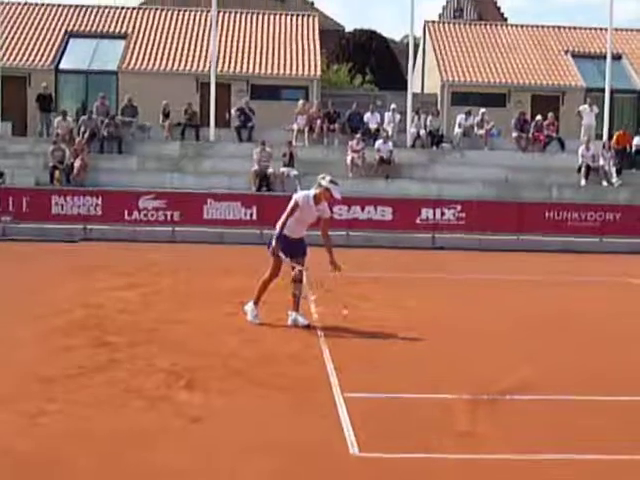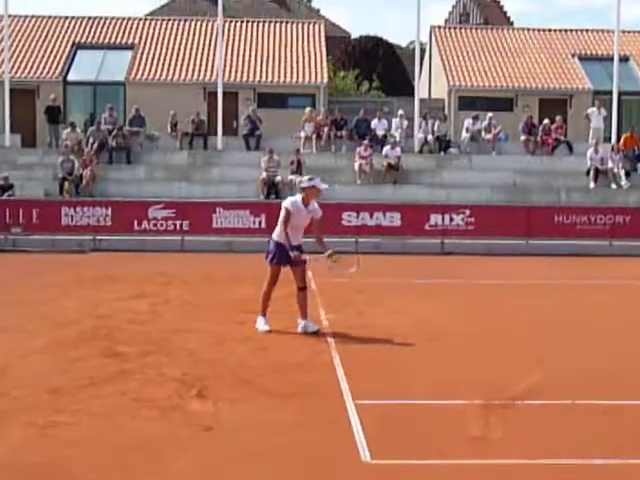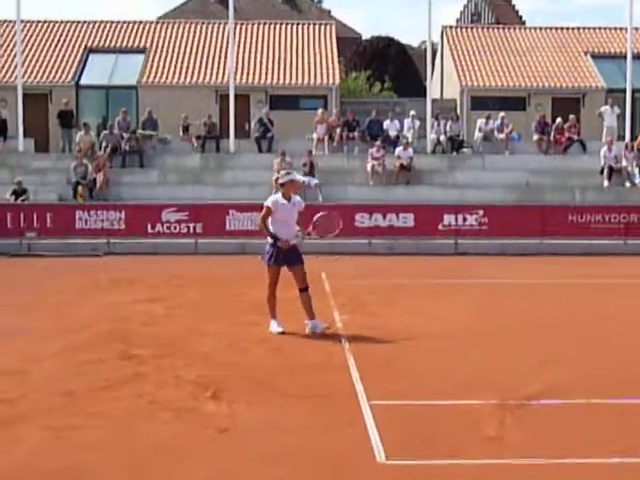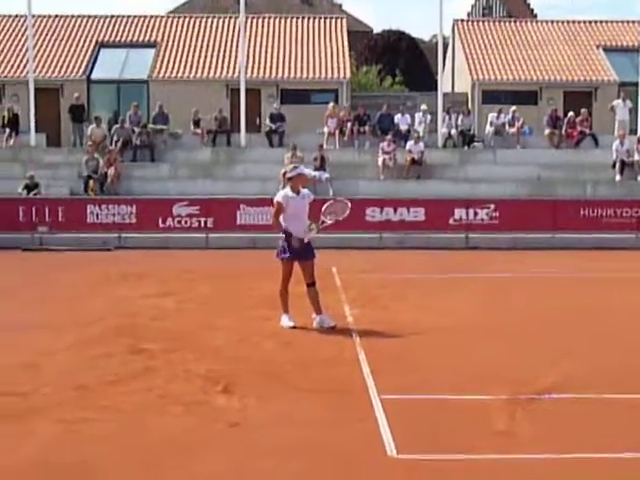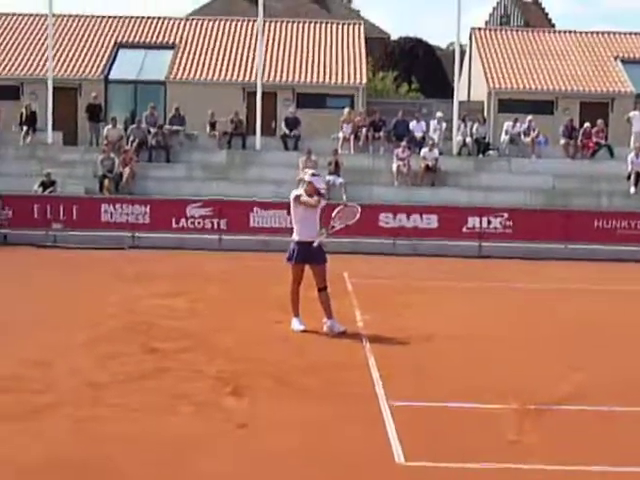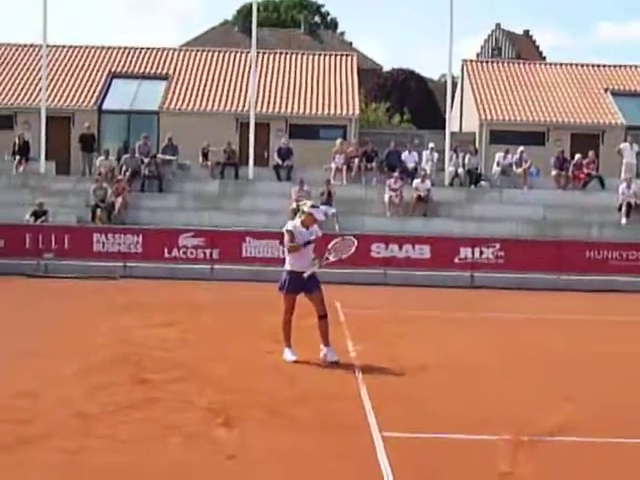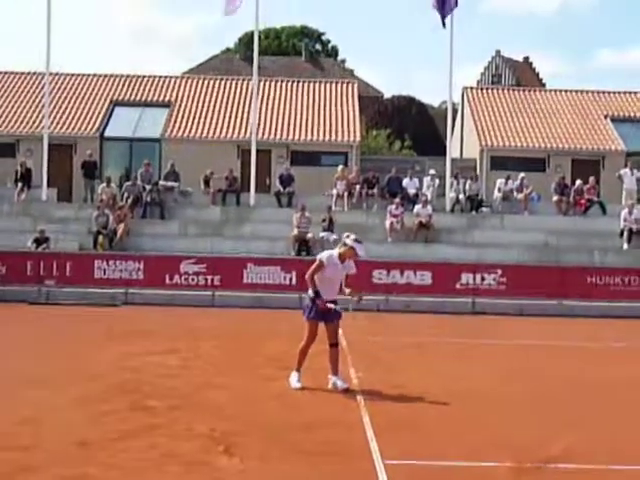
dt=0.7s
person 1, frame 1
left shoulder: (324, 209)
right shoulder: (302, 197)
left elbow: (325, 235)
right elbow: (285, 218)
left wrist: (331, 258)
right wrist: (276, 239)
left hip: (298, 240)
right hip: (284, 237)
left knee: (299, 277)
right knee: (273, 274)
left ankle: (294, 314)
right ankle: (253, 305)
person 1, frame 2
left shoulder: (315, 209)
right shoulder: (291, 203)
left elbow: (317, 234)
right elbow: (283, 228)
left wrist: (326, 251)
right wrist: (290, 249)
left hip: (296, 246)
right hip: (280, 245)
left knee: (302, 284)
right knee: (271, 283)
left ankle: (304, 321)
right ankle: (262, 318)
person 1, frame 3
left shoulder: (297, 202)
right shoulder: (273, 201)
right elbow: (262, 224)
left wrist: (299, 231)
right wrist: (277, 240)
left hip: (291, 247)
right hip: (275, 247)
left knee: (303, 285)
right knee: (272, 286)
left ankle: (312, 322)
right ankle: (274, 321)
person 1, frame 4
left shoulder: (306, 194)
right shoulder: (283, 196)
right elbow: (275, 221)
left wrist: (313, 225)
right wrist: (290, 236)
left hip: (304, 241)
right hip: (289, 242)
left knee: (311, 280)
right knee: (285, 280)
left ankle: (319, 316)
right ankle: (285, 315)
person 1, frame 5
left shoulder: (318, 199)
right shoulder: (297, 195)
right elbow: (313, 204)
right wrist: (321, 196)
left hip: (315, 244)
right hip: (300, 245)
left knee: (322, 284)
right knee: (296, 283)
left ankle: (329, 321)
right ankle: (296, 319)
person 1, frame 6
left shoulder: (314, 230)
right shoulder: (291, 226)
right elbow: (289, 248)
left wrist: (318, 259)
right wrist: (309, 242)
left hip: (309, 275)
right hip: (292, 275)
left knee: (322, 311)
right knee: (288, 314)
left ankle: (326, 348)
right ankle: (288, 349)
person 1, frame 7
left shoulder: (349, 265)
right shoulder: (326, 257)
left elbow: (341, 285)
right elbow: (309, 276)
left wrist: (349, 292)
right wrist: (317, 296)
left hip: (331, 303)
right hip: (316, 301)
left knee: (334, 341)
right knee: (310, 338)
left ankle: (334, 378)
right ankle: (296, 373)
